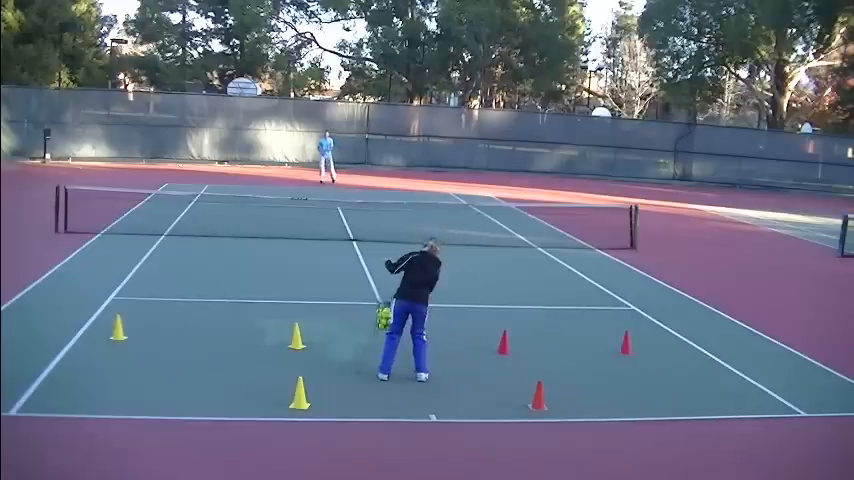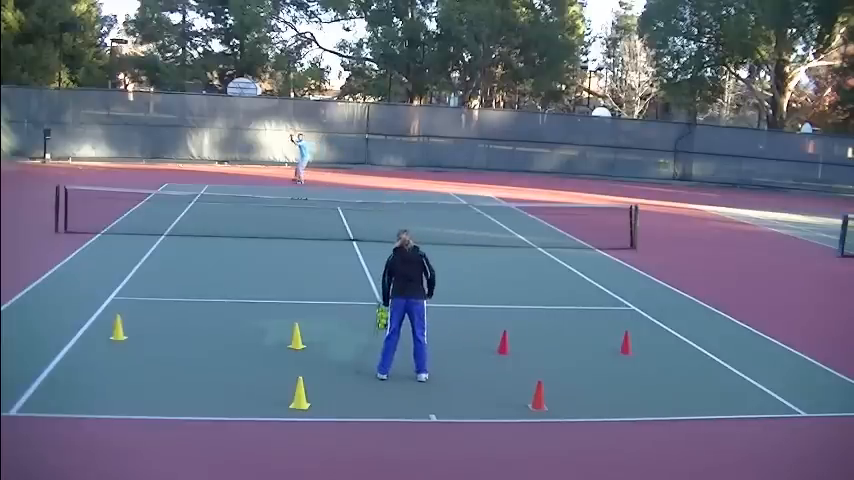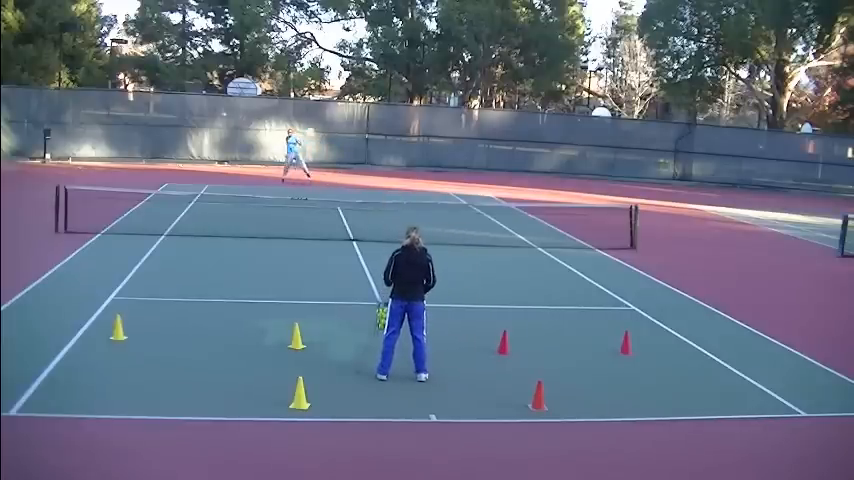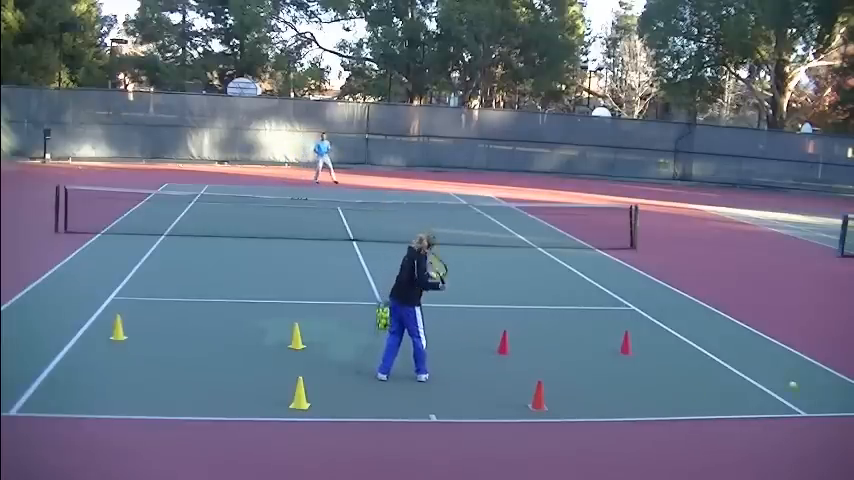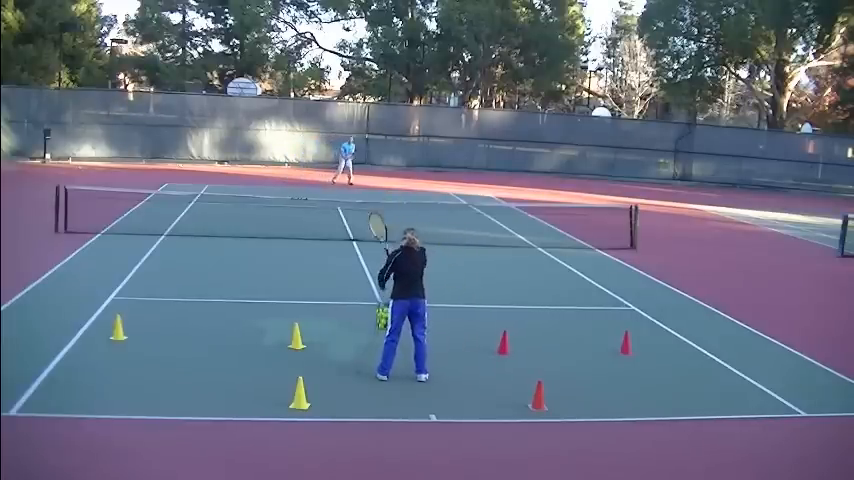
dt=1s
person 1, frame 1
left shoulder: (413, 256)
right shoulder: (436, 266)
left elbow: (394, 269)
left wrist: (388, 262)
left hip: (402, 300)
right hip: (421, 304)
left knee: (393, 334)
right knee: (419, 336)
left ankle: (384, 371)
right ankle: (421, 372)
person 1, frame 2
left shoulder: (392, 258)
right shoulder: (420, 255)
left elbow: (386, 282)
right elbow: (431, 275)
left wrist: (386, 302)
right wrist: (430, 293)
left hip: (397, 299)
right hip: (417, 299)
left knee: (392, 335)
right knee: (419, 335)
left ankle: (383, 370)
right ankle: (421, 372)
person 1, frame 3
left shoulder: (397, 254)
right shoulder: (426, 257)
left elbow: (387, 277)
right elbow: (431, 281)
left wrist: (394, 284)
left hip: (397, 299)
right hip: (417, 301)
left knee: (390, 335)
right knee: (419, 336)
left ankle: (383, 371)
right ankle: (421, 372)
person 1, frame 4
left shoulder: (410, 255)
right shoulder: (419, 259)
right elbow: (422, 284)
left wrist: (425, 275)
right wrist: (437, 285)
left hip: (395, 300)
right hip: (409, 304)
left knee: (394, 336)
right knee: (418, 338)
left ankle: (383, 371)
right ankle: (421, 373)
person 1, frame 5
left shoulder: (396, 255)
right shoulder: (422, 255)
left elbow: (383, 276)
left wrist: (382, 286)
left hip: (399, 300)
right hip: (418, 299)
left knee: (392, 336)
right knee: (420, 336)
left ankle: (383, 372)
right ankle: (421, 373)
